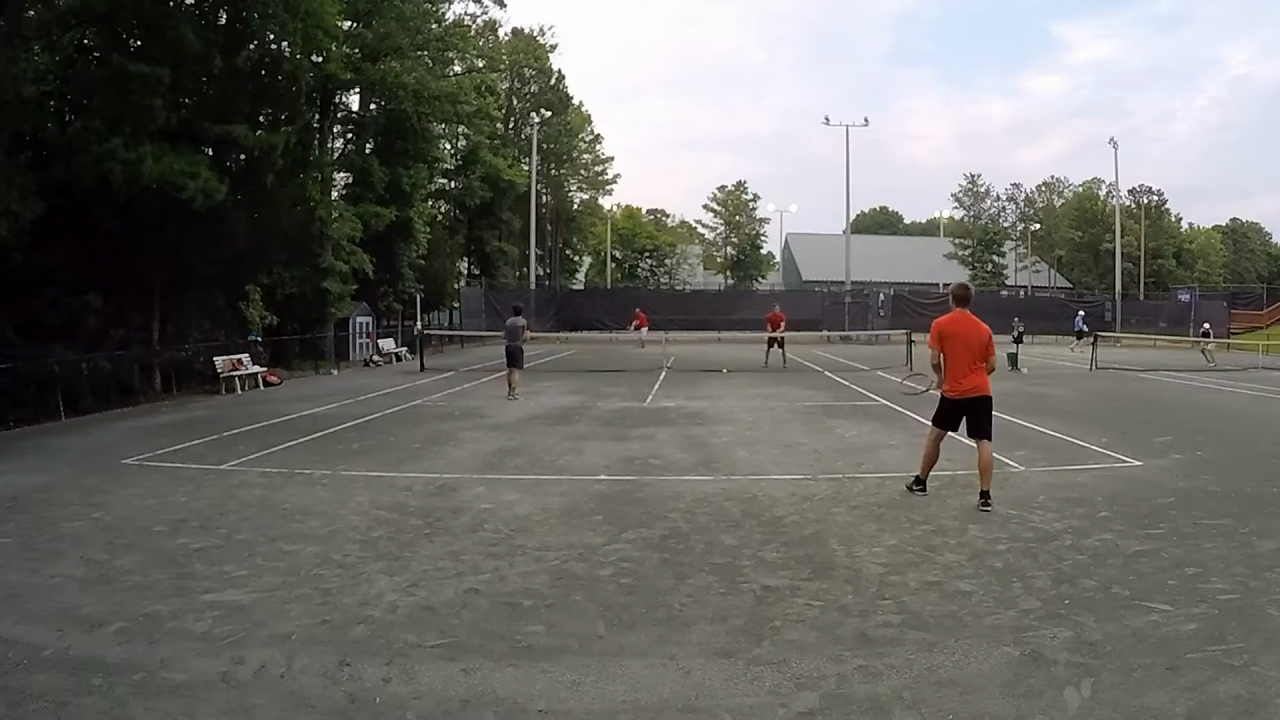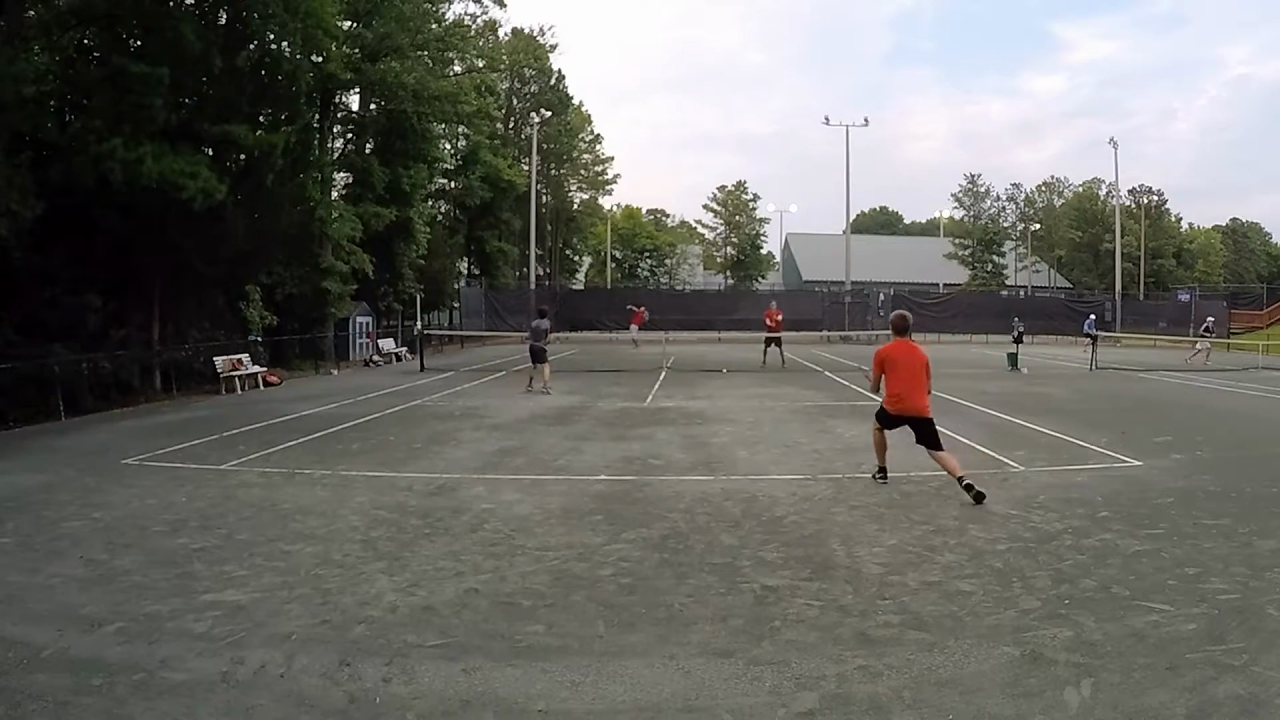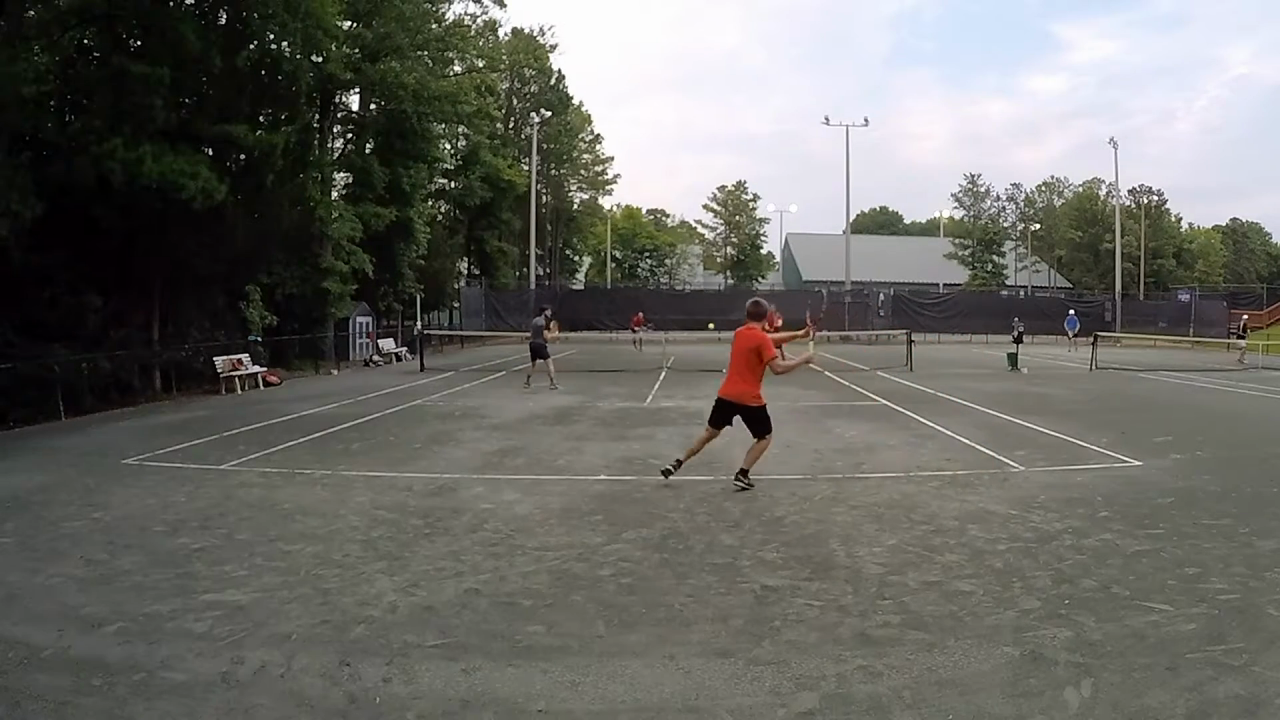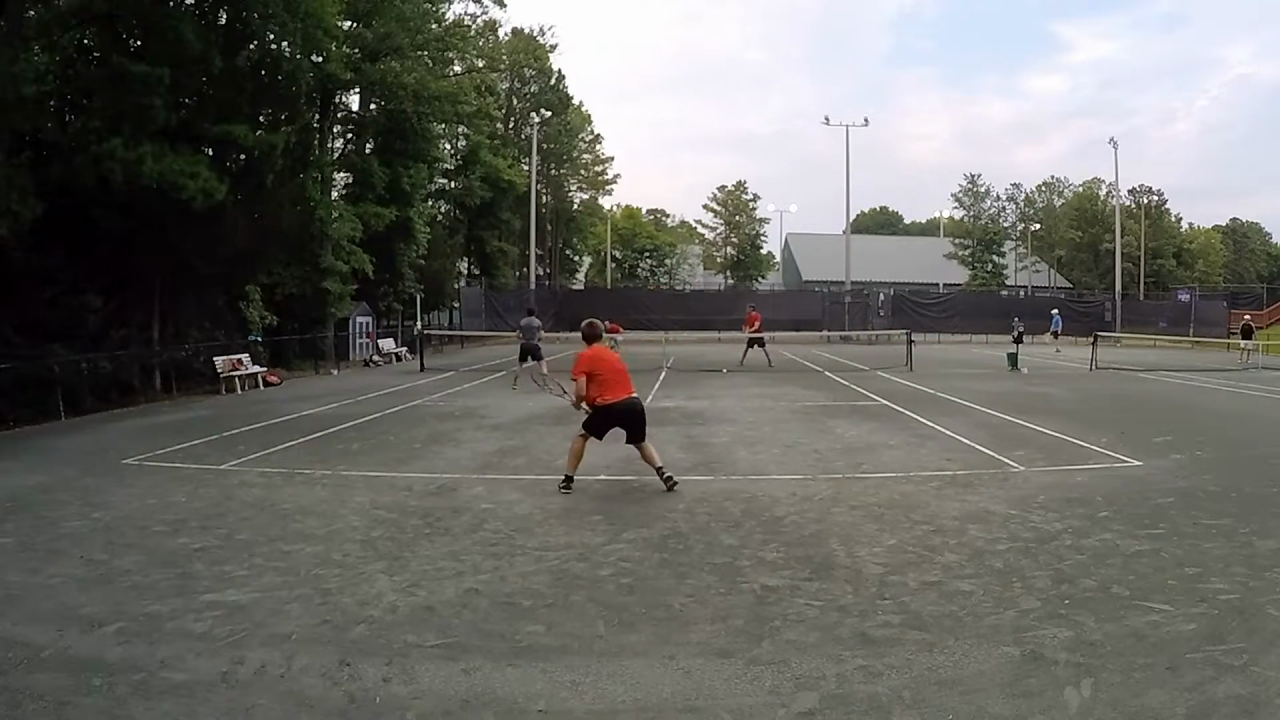
dt=1s
person 1, frame 1
left shoulder: (941, 324)
right shoulder: (984, 328)
left elbow: (935, 360)
right elbow: (992, 365)
left wrist: (941, 379)
left hip: (954, 393)
right hip: (981, 392)
left knee: (935, 437)
right knee: (984, 443)
left ankle: (920, 482)
right ankle: (985, 495)
person 1, frame 2
left shoulder: (883, 352)
right shoulder: (921, 353)
left elbow: (874, 388)
right elbow: (928, 389)
left wrist: (874, 383)
left hip: (894, 407)
right hip: (921, 409)
left knee: (878, 427)
right knee: (938, 452)
left ankle: (881, 471)
right ankle: (964, 481)
person 1, frame 3
left shoulder: (740, 333)
right shoulder: (762, 339)
right elbow: (778, 369)
left wrist: (799, 334)
right wrist: (803, 360)
left hip: (726, 395)
right hip: (749, 399)
left knee: (710, 433)
right knee: (765, 437)
left ankle: (677, 464)
right ankle: (742, 475)
person 1, frame 4
left shoulder: (583, 357)
right shoulder: (614, 355)
left elbow: (581, 392)
left wrist: (577, 403)
left hip: (610, 407)
right hip: (634, 404)
left knee: (581, 436)
right knee: (641, 444)
left ankle: (568, 480)
right ankle: (662, 471)
